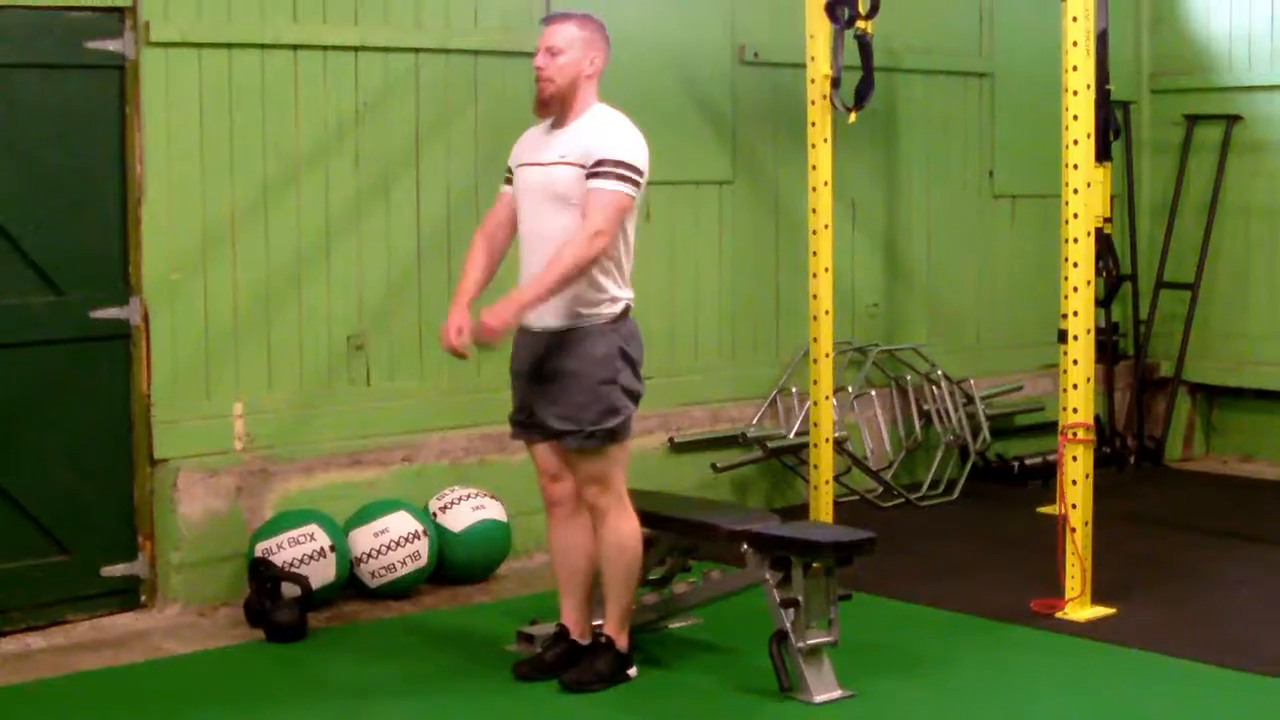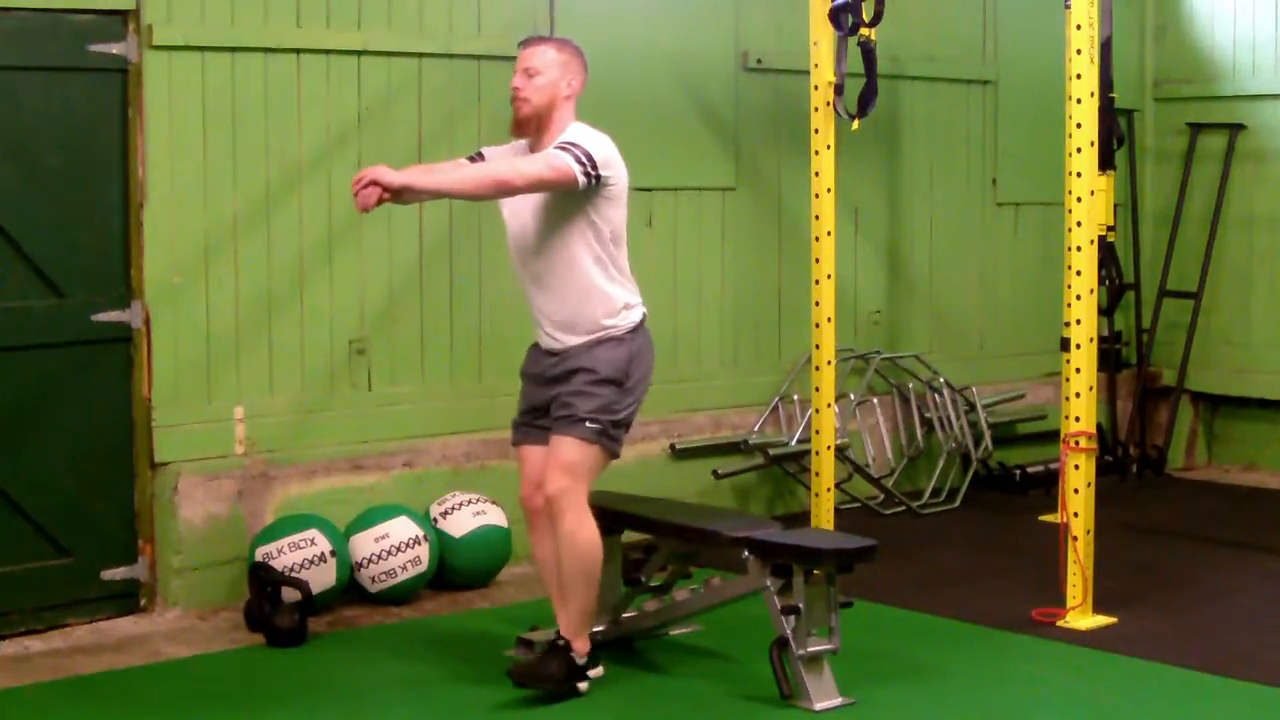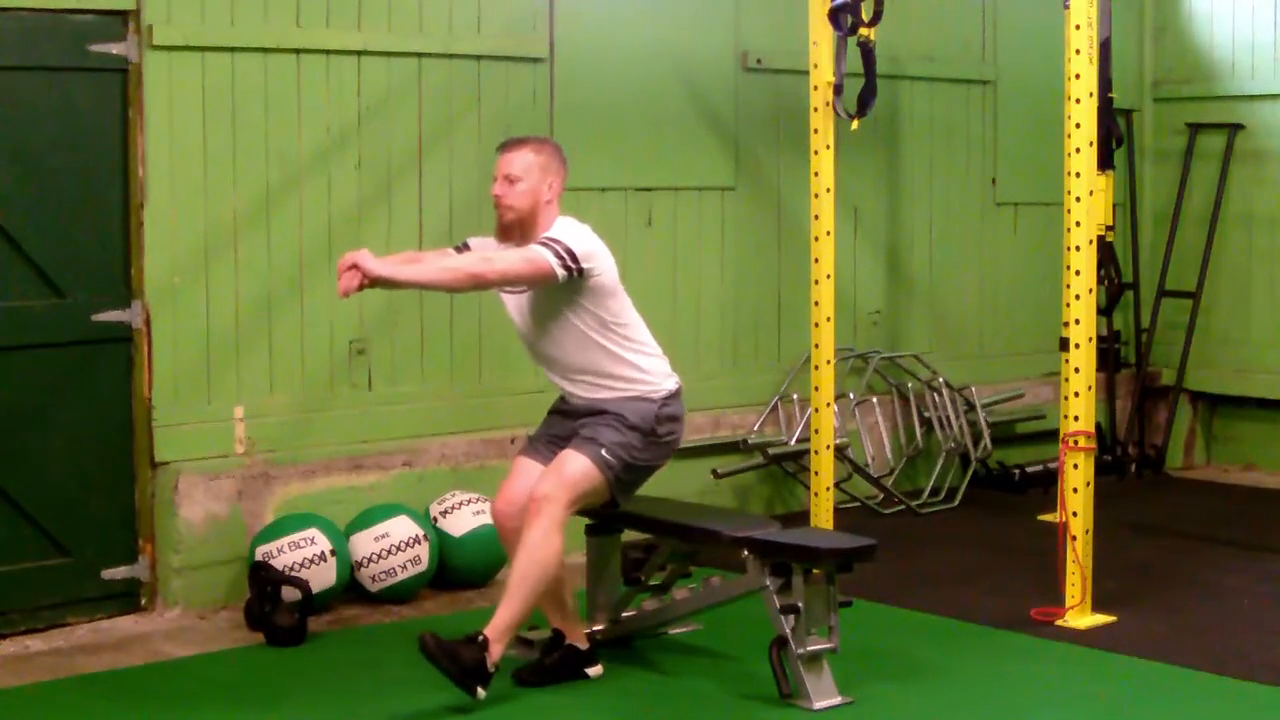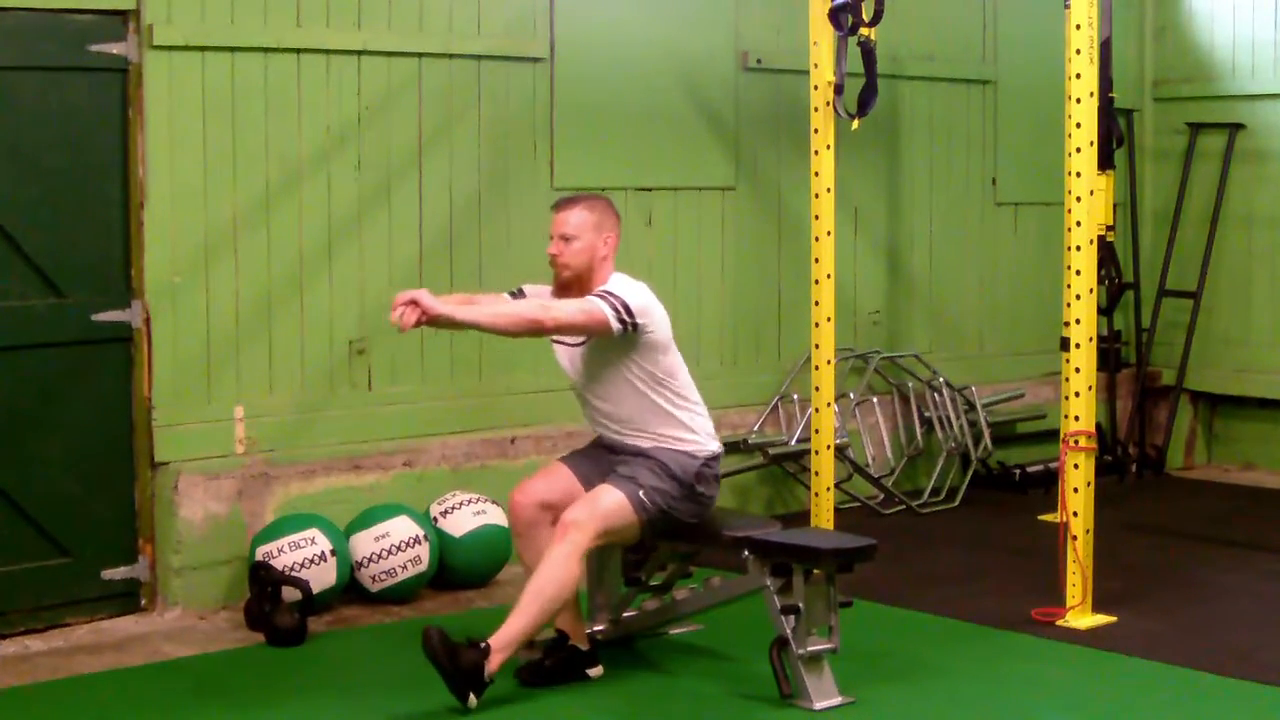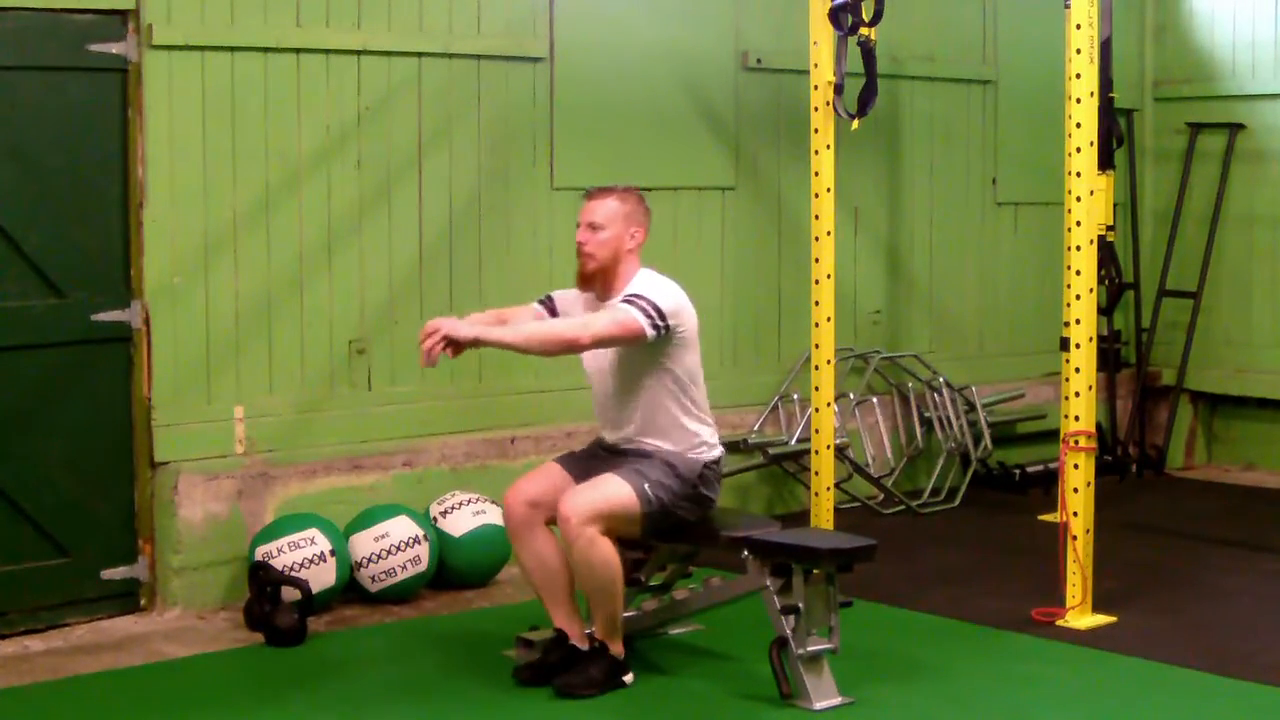
dt=1s
person 1, frame 1
left shoulder: (613, 137)
right shoulder: (530, 143)
left elbow: (594, 238)
right elbow: (495, 229)
left wrist: (511, 303)
right wrist: (461, 304)
left hip: (591, 340)
right hip: (536, 339)
left knee: (603, 497)
right knee: (558, 494)
left ankle: (616, 646)
right ankle: (572, 635)
person 1, frame 2
left shoulder: (589, 148)
right shoulder: (509, 153)
left elbow: (511, 183)
right elbow: (445, 173)
left wrist: (403, 181)
right wrist: (390, 182)
left hip: (609, 350)
right hip: (552, 352)
left knee: (563, 492)
right knee: (535, 499)
left ankle: (573, 653)
right ankle: (576, 646)
person 1, frame 3
left shoulder: (573, 244)
right shoulder: (500, 246)
left elbow: (482, 275)
right elbow: (428, 259)
left wrist: (384, 273)
right wrist: (372, 269)
left hip: (643, 408)
right hip: (580, 404)
left knee: (548, 499)
right knee: (511, 510)
left ankle: (486, 652)
right ankle: (573, 644)
person 1, frame 4
left shoulder: (629, 299)
right shoulder: (555, 297)
left elbow: (542, 321)
right elbow: (482, 303)
left wrist: (444, 312)
right wrist: (430, 305)
left hip: (682, 464)
right hip: (619, 449)
left knee: (578, 524)
right knee: (528, 503)
left ankle: (484, 663)
right ankle: (574, 645)
person 1, frame 5
left shoulder: (655, 297)
right shoulder: (577, 299)
left elbow: (581, 337)
right elbow: (509, 319)
left wrist: (476, 332)
right wrist: (458, 328)
left hip: (682, 466)
right hip: (619, 449)
left knee: (577, 513)
right knee: (522, 503)
left ankle: (611, 655)
right ankle: (573, 640)
